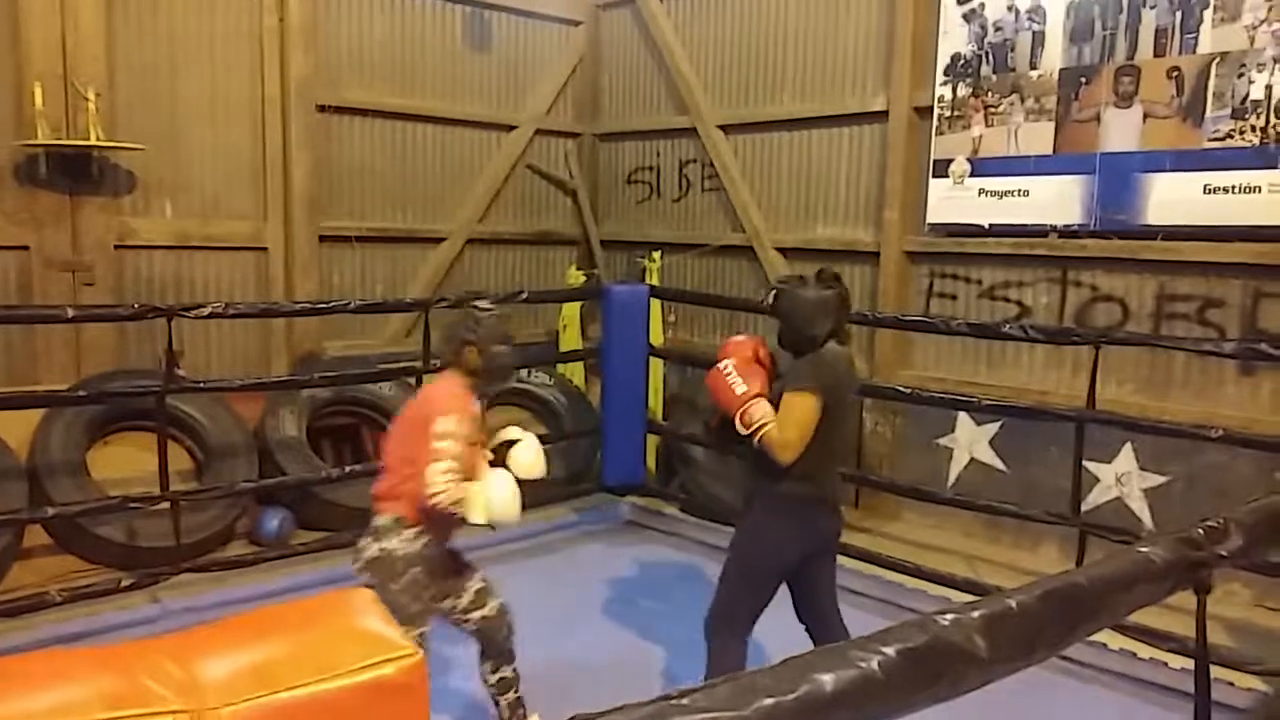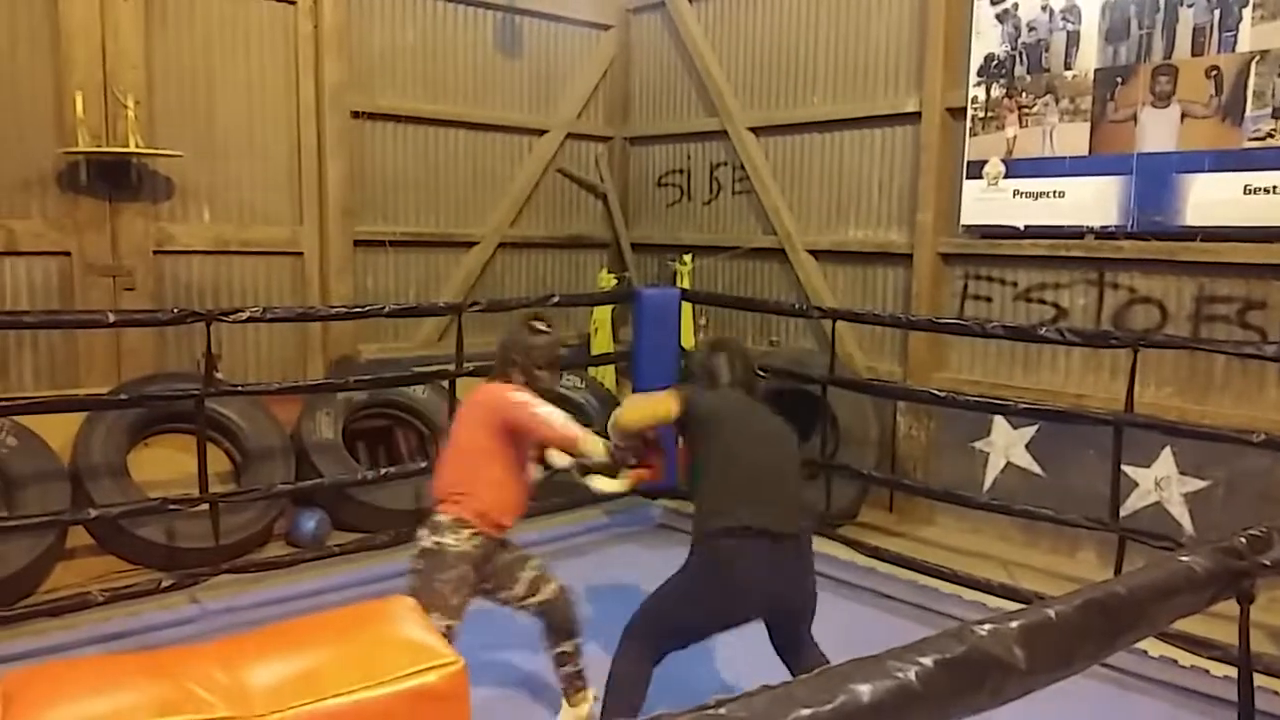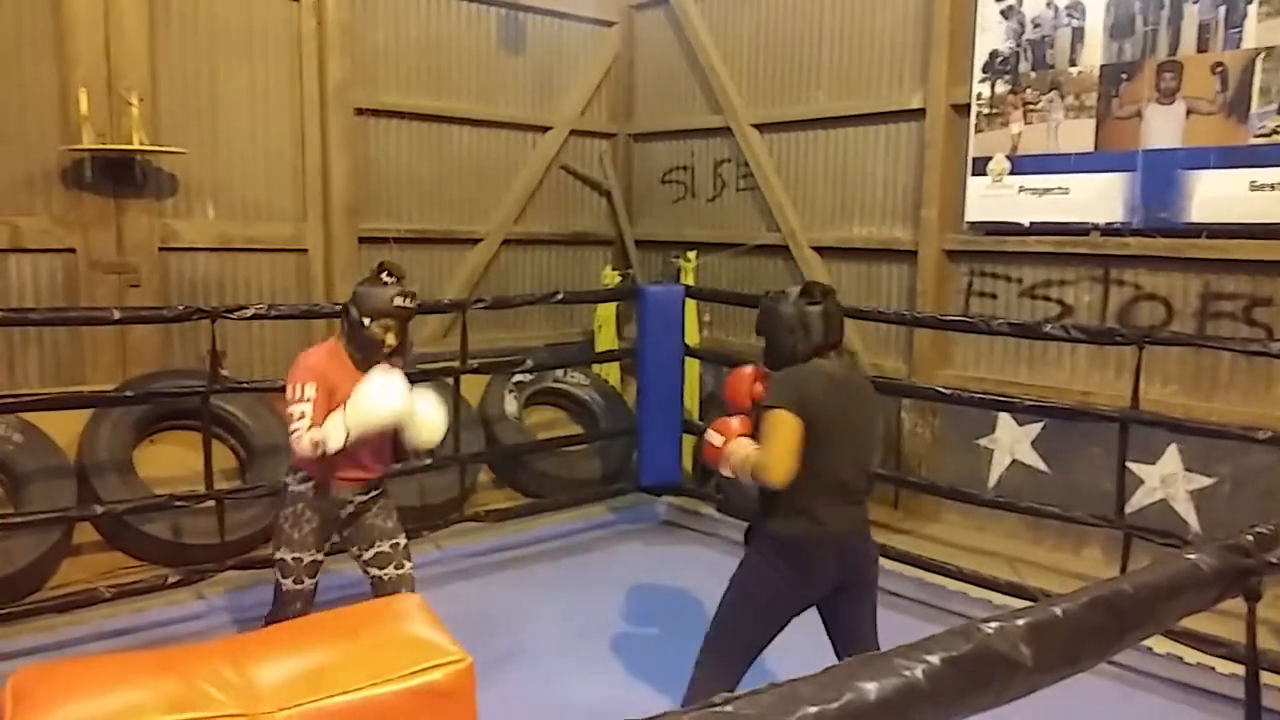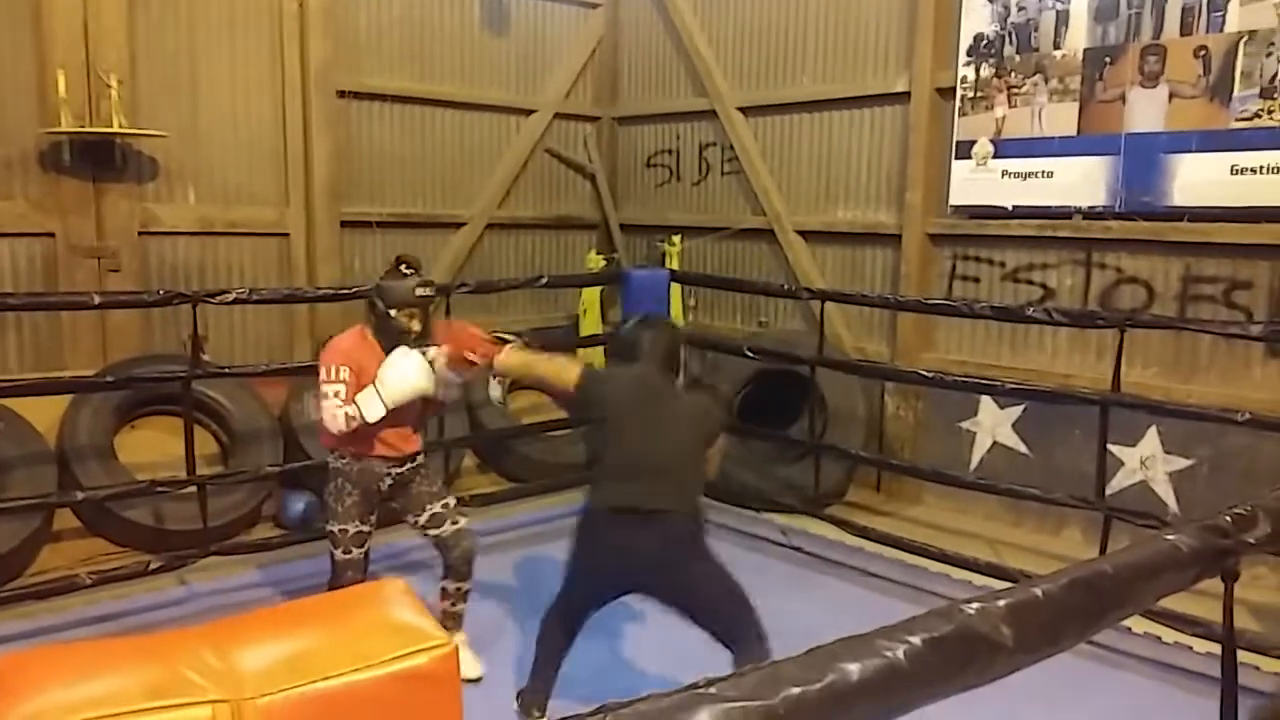
dt=1s
person 1, frame 1
left shoulder: (813, 369)
right shoulder: (834, 363)
left elbow: (784, 448)
left wrist: (748, 401)
right wrist: (765, 389)
left hip: (784, 509)
right hip: (820, 511)
left knee: (726, 623)
right knee: (822, 617)
person 1, frame 2
left shoulder: (699, 403)
right shoulder: (779, 428)
left elbow: (628, 420)
left wrist: (618, 429)
left hip: (728, 559)
right hip: (793, 563)
left knee: (638, 644)
right knee: (800, 651)
person 1, frame 3
left shoulder: (791, 385)
right shoulder: (859, 385)
left elbow: (777, 473)
left wrist: (739, 453)
left hip: (791, 551)
right hip: (853, 548)
left knee: (719, 663)
person 1, frame 4
left shoulder: (609, 383)
right shoulder: (704, 408)
left elbow: (526, 365)
left wrist: (503, 357)
left hip: (606, 536)
right hip: (675, 541)
left knee: (565, 613)
right knee: (749, 643)
person 2, frame 1
left shoulder: (447, 394)
right shoulder: (451, 400)
right elbow: (438, 491)
left wrist: (502, 462)
right wrist: (484, 501)
left hip: (426, 544)
right hip: (398, 549)
left knee: (494, 622)
person 2, frame 2
left shoulder: (501, 404)
right shoulder: (504, 399)
right elbow: (559, 429)
left wrist: (547, 456)
right wrist: (607, 452)
left hip: (489, 544)
right hip: (451, 545)
left knee: (558, 605)
person 2, frame 3
left shoulder: (386, 363)
right shoulder: (314, 365)
right elbow: (303, 444)
left wrist: (415, 419)
right wrist: (355, 421)
left hip: (368, 496)
right hip: (313, 496)
left knee: (399, 592)
right knee: (292, 609)
person 2, frame 4
left shoulder: (412, 351)
right shoulder: (343, 350)
left elbow: (423, 409)
right elbow: (335, 421)
left wrist: (447, 377)
right wrist: (385, 393)
left hip: (410, 466)
right hip: (356, 470)
left knee: (459, 544)
right knee: (349, 576)
left ankle: (450, 641)
